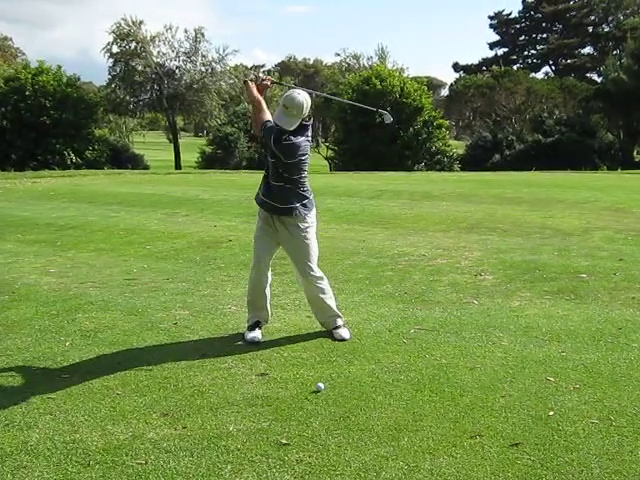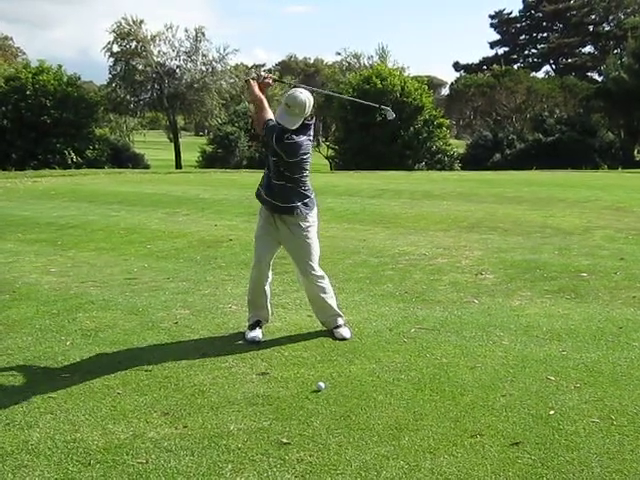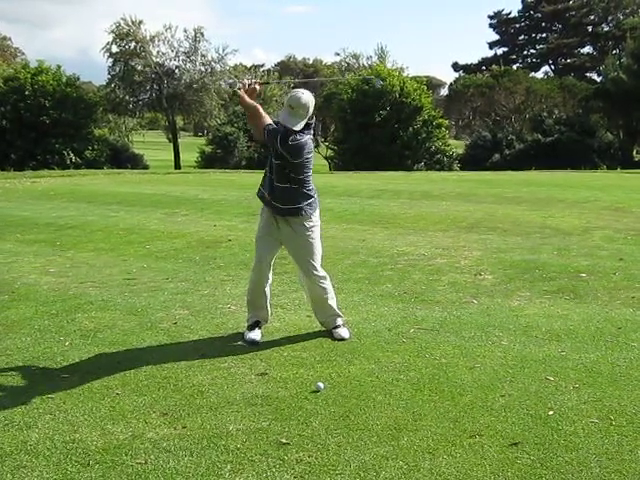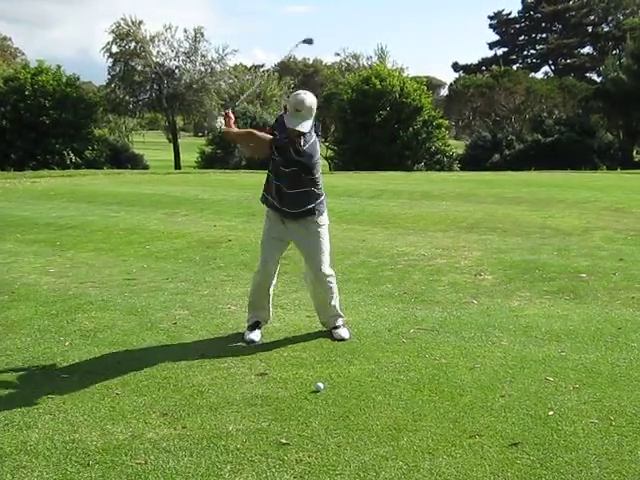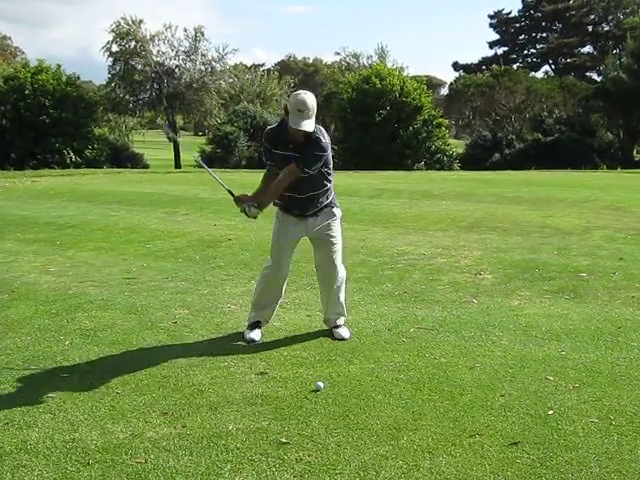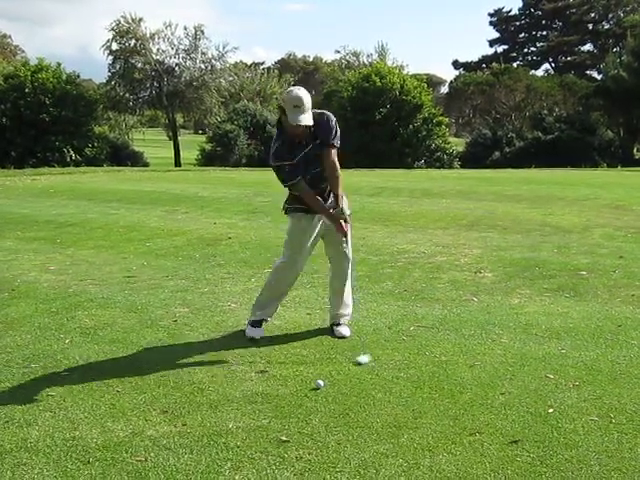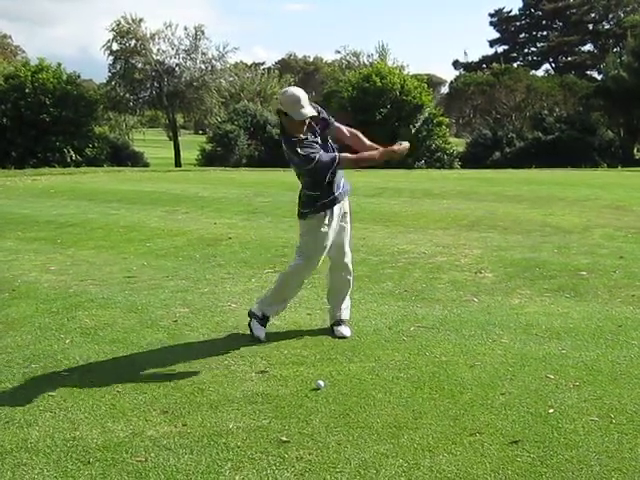
dt=0.1s
person 1, frame 1
left shoulder: (290, 143)
right shoulder: (292, 124)
left elbow: (262, 121)
right elbow: (259, 126)
left wrist: (254, 93)
right wrist: (257, 94)
left hip: (296, 216)
right hip: (269, 212)
left knee: (309, 272)
right knee: (259, 267)
left ankle: (333, 320)
right ankle: (256, 320)
person 1, frame 2
left shoulder: (291, 142)
right shoulder: (300, 123)
left elbow: (262, 120)
right elbow: (261, 124)
left wrist: (256, 92)
right wrist: (259, 91)
left hip: (298, 215)
right hip: (270, 210)
left knee: (310, 272)
right knee: (260, 265)
left ankle: (334, 319)
right ankle: (257, 319)
person 1, frame 3
left shoulder: (294, 142)
right shoulder: (288, 126)
left elbow: (261, 128)
right elbow: (260, 131)
left wrist: (244, 99)
right wrist: (250, 99)
left hip: (300, 216)
right hip: (272, 211)
left knee: (312, 272)
right knee: (261, 266)
left ankle: (333, 320)
right ankle: (256, 320)
person 1, frame 4
left shoulder: (304, 146)
right shoulder: (282, 124)
left elbow: (262, 143)
right elbow: (258, 149)
left wrist: (230, 132)
right wrist: (234, 131)
left hip: (311, 216)
right hip: (279, 215)
left knee: (320, 271)
right knee: (265, 269)
left ankle: (333, 320)
right ankle: (256, 321)
person 1, frame 5
left shoulder: (319, 142)
right shoulder: (273, 135)
left elbow: (286, 179)
right elbow: (272, 173)
left wrist: (256, 199)
right wrist: (256, 199)
left hip: (323, 213)
right hip: (291, 214)
left knee: (332, 268)
right knee: (276, 268)
left ankle: (335, 319)
right ankle: (257, 319)
person 1, frame 6
left shoulder: (325, 120)
right shoulder: (279, 150)
left elbow: (332, 166)
right elbow: (303, 192)
left wrist: (340, 202)
right wrist: (330, 216)
left hip: (334, 203)
right hip: (303, 211)
left knee: (342, 261)
right knee: (290, 265)
left ankle: (339, 317)
right ankle: (258, 316)
person 1, frame 7
left shoulder: (312, 116)
right shoulder: (299, 152)
left elbow: (345, 134)
right elbow: (351, 161)
left wrist: (377, 149)
right wrist: (387, 154)
left hip: (337, 202)
right hip: (318, 211)
left knee: (342, 263)
right knee: (305, 264)
left ankle: (338, 317)
right ankle: (262, 312)
